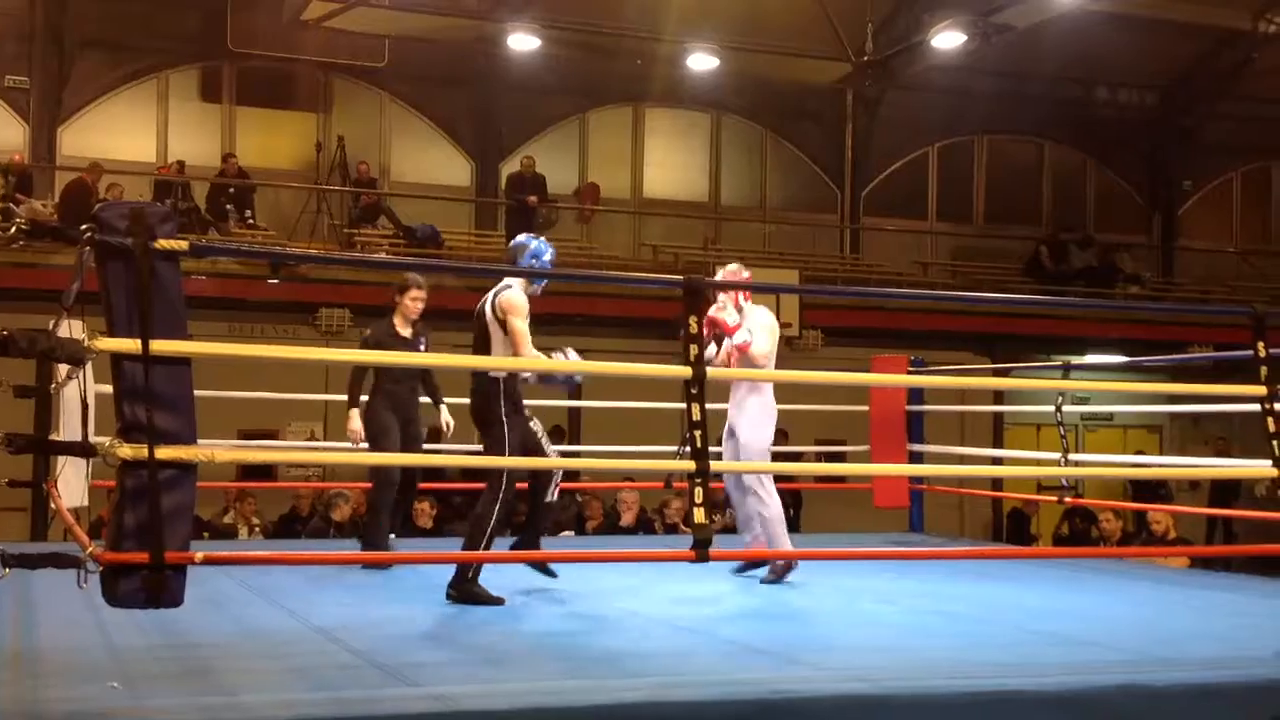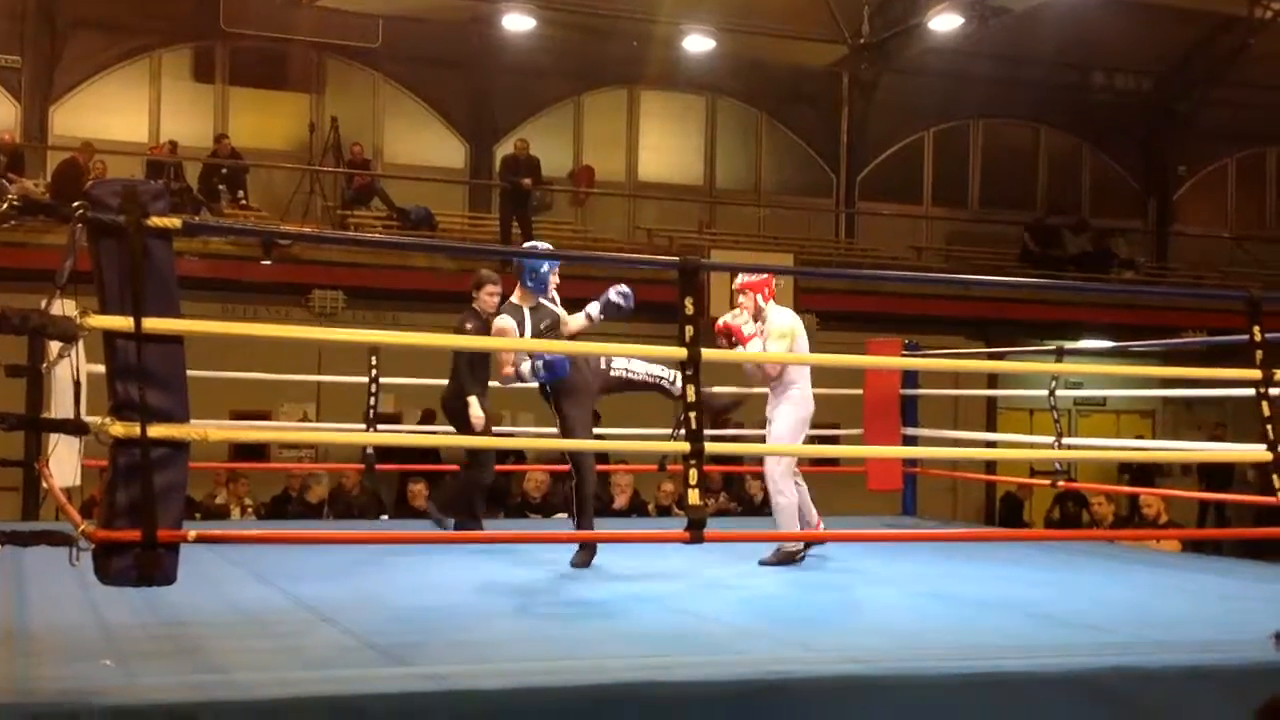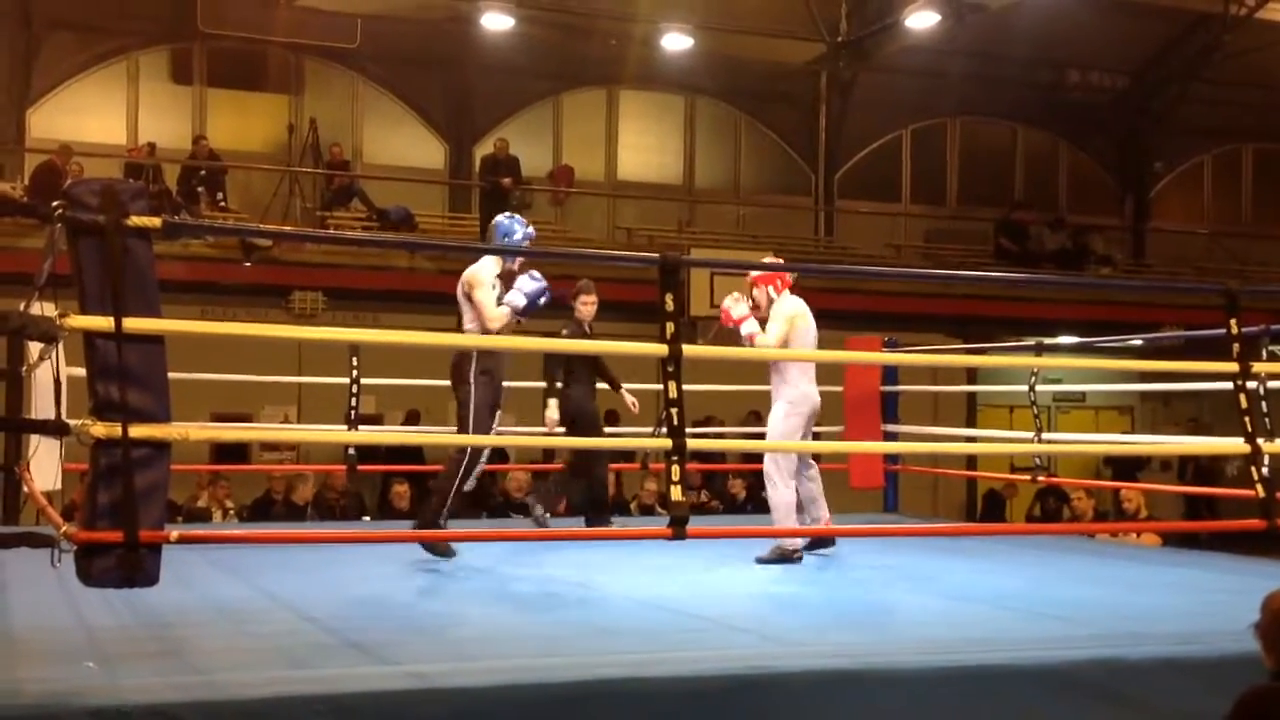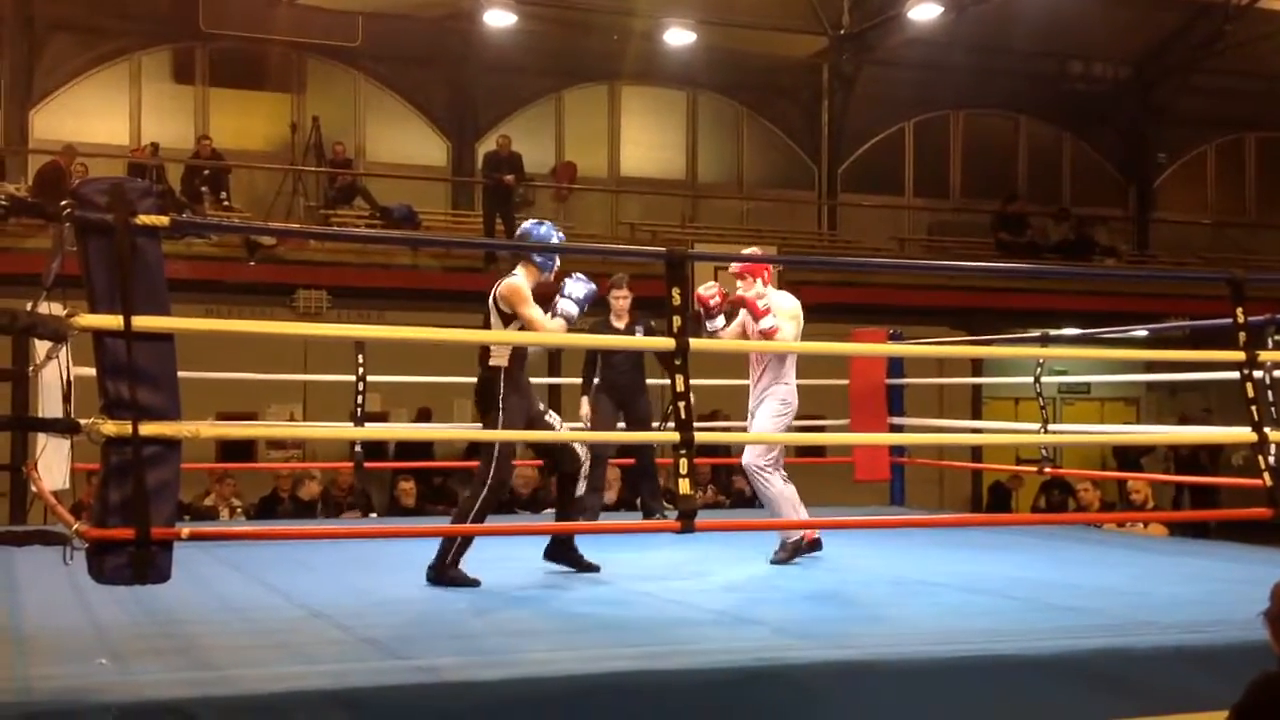
dt=1s
person 1, frame 1
left shoulder: (494, 296)
right shoulder: (514, 297)
right elbow: (525, 354)
left wrist: (550, 364)
right wrist: (561, 364)
left hip: (500, 396)
right hip: (498, 399)
left knee: (548, 464)
right knee: (499, 488)
left ankle: (528, 542)
right ankle: (463, 581)
person 1, frame 2
left shoulder: (547, 297)
right shoulder: (506, 322)
right elbow: (505, 374)
left wrist: (600, 309)
right wrist: (536, 368)
left hip: (589, 367)
right hip: (564, 389)
left knee: (660, 374)
right knee: (582, 464)
left ankle: (706, 409)
right ankle: (586, 542)
person 1, frame 3
left shoulder: (495, 278)
right shoulder: (478, 274)
right elbow: (492, 323)
left wrist: (524, 304)
right wrist: (520, 295)
left hip: (489, 368)
right hip: (474, 367)
left knee: (477, 451)
right knee: (470, 448)
left ankle: (432, 524)
right ankle: (430, 523)
person 1, frame 4
left shoulder: (524, 289)
right shoulder: (514, 286)
left elbow: (538, 334)
right elbow: (549, 333)
left wrist: (567, 305)
right wrist: (571, 303)
left hip: (519, 388)
right hip: (501, 389)
left knee: (574, 456)
right knee: (495, 477)
left ankle: (562, 545)
right ankle: (444, 563)
person 2, frame 1
left shoulder: (761, 317)
right shoulder: (735, 322)
left elbow: (761, 359)
right elbow: (720, 366)
left wrist: (732, 328)
right wrist: (706, 340)
left hip: (757, 408)
right hip: (736, 409)
left knee: (755, 481)
right knee: (734, 483)
left ankle: (782, 555)
right ankle: (756, 547)
person 2, frame 2
left shoulder: (780, 319)
right shoulder: (766, 322)
left elbow: (772, 369)
right elbow: (756, 371)
left wrist: (747, 336)
right wrist: (734, 341)
left hip: (794, 399)
right hip: (780, 401)
left knee: (777, 470)
right knee: (785, 470)
left ankle: (790, 546)
right ankle: (812, 527)
person 2, frame 3
left shoulder: (787, 307)
right shoulder: (794, 309)
left elbow: (766, 349)
right elbow: (769, 347)
left wrist: (745, 320)
right wrist: (742, 323)
left hip: (792, 397)
right hip: (803, 396)
left knee: (777, 468)
right knee: (802, 465)
left ankle: (789, 545)
right ankle: (821, 529)
person 2, frame 4
left shoulder: (786, 303)
right shoulder: (748, 307)
left elbow: (784, 345)
right elbow: (728, 341)
left wrist: (759, 310)
right wrist: (712, 313)
left hip: (779, 395)
right hip: (759, 397)
left knee: (756, 462)
right knee: (771, 469)
left ankle: (794, 535)
right ankle: (805, 534)
person 3, frame 1
left shoulder: (421, 335)
right shoulder: (378, 332)
left elbow: (427, 375)
right elbow: (358, 374)
left wrist: (441, 407)
right wrist: (353, 413)
left hip: (410, 412)
right hip: (382, 410)
left knee: (409, 480)
right knee: (387, 477)
left ankle: (379, 540)
right ankle: (373, 549)
person 3, frame 2
left shoulder: (483, 322)
right shoulder: (469, 323)
right elbow: (461, 367)
left wrist: (473, 400)
right wrist: (473, 402)
left hip: (460, 398)
right hip: (463, 398)
left knee: (478, 460)
right knee: (483, 461)
right ankle: (467, 523)
person 3, frame 3
left shoulder: (587, 330)
right shoulder: (569, 331)
left elbow: (598, 366)
right elbow: (553, 368)
left wrist: (623, 392)
right wrist: (551, 404)
left hip: (580, 400)
right hip: (578, 400)
left knee: (581, 461)
right knee: (597, 458)
right ankle: (598, 518)
person 3, frame 4
left shoulder: (643, 324)
right shoulder: (597, 327)
left elbow: (664, 354)
right elbow: (589, 365)
right wrist: (584, 398)
left hip: (636, 394)
right hip: (606, 394)
left knee: (645, 452)
right knee: (599, 450)
left ankle: (653, 509)
right ankle: (588, 510)
